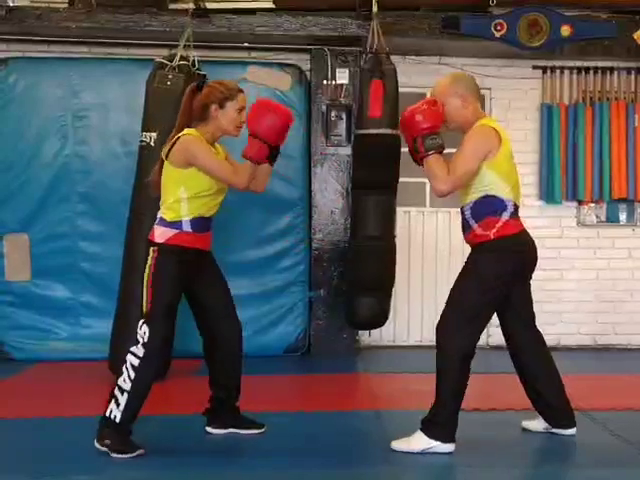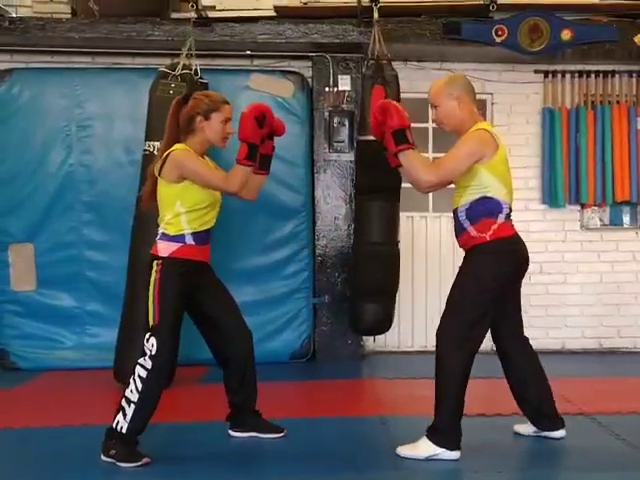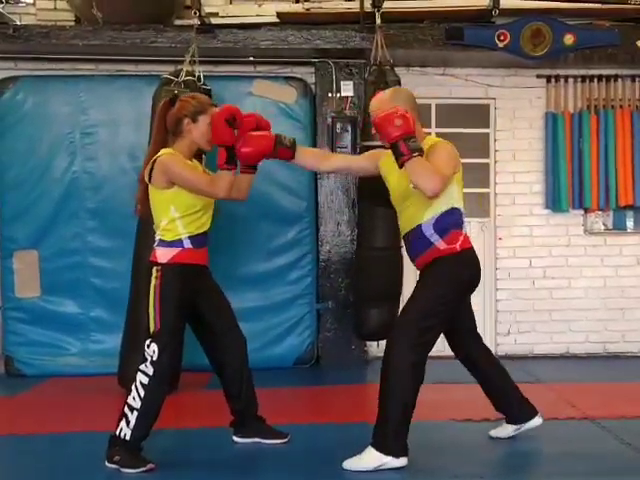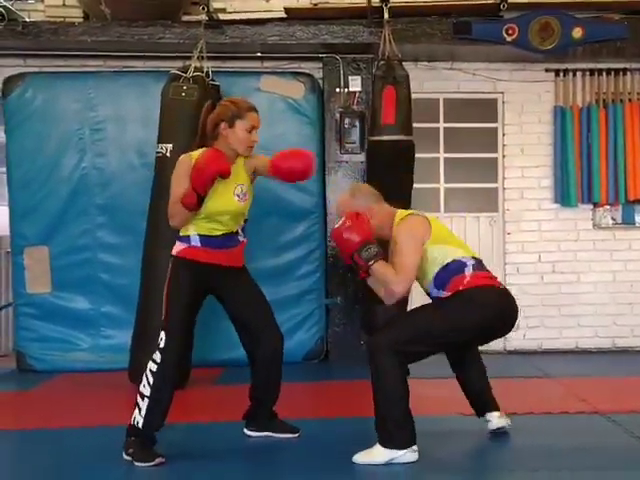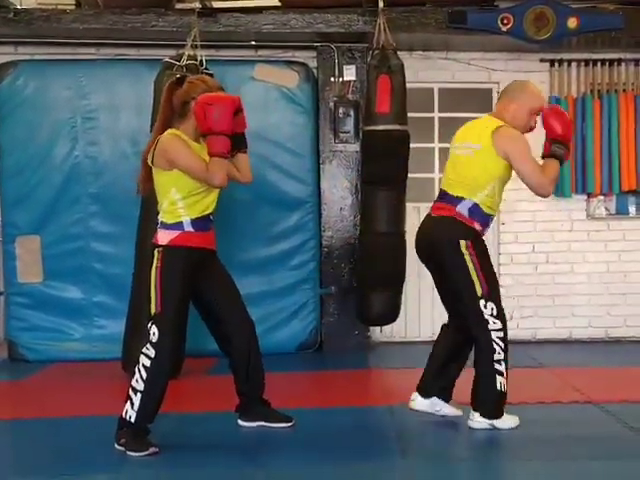
dt=1s
person 1, frame 1
left shoulder: (216, 149)
right shoulder: (189, 142)
left elbow: (256, 184)
right elbow: (238, 181)
left wrist: (270, 146)
right wrist: (260, 137)
left hip: (199, 252)
right hip: (170, 252)
left knee: (227, 331)
right knee: (154, 341)
left ankle: (223, 413)
right ankle: (113, 429)
person 1, frame 2
left shoulder: (204, 162)
right shoulder: (179, 156)
left elbow: (249, 192)
right elbow: (232, 185)
left wrist: (264, 148)
right wrist: (249, 143)
left hip: (199, 266)
right hip: (171, 267)
left knee: (238, 338)
right knee: (159, 354)
left ankle: (244, 417)
right ankle: (118, 440)
person 1, frame 3
left shoulder: (192, 164)
right shoulder: (167, 162)
left elbow: (239, 192)
right elbow: (220, 190)
right wrist: (227, 145)
left hip: (197, 269)
right hip: (171, 271)
left knee: (232, 344)
right knee: (161, 358)
left ankle: (247, 422)
right ankle: (122, 446)
person 1, frame 4
left shoulder: (249, 163)
right shoulder: (190, 162)
left elbow: (279, 164)
right elbow: (177, 221)
left wrist: (296, 161)
right wrist: (200, 186)
left hip: (231, 267)
right hip: (191, 262)
left knee: (269, 340)
right knee: (171, 349)
left ankle: (261, 417)
right ankle: (139, 437)
person 1, frame 5
left shoulder: (201, 144)
right shoulder: (170, 142)
left elbow: (244, 175)
right elbow: (217, 178)
left wrist: (235, 133)
right wrist: (219, 133)
left hip: (204, 251)
right hip: (175, 252)
left knee: (240, 327)
right knee: (164, 339)
left ankle: (252, 406)
right ankle: (130, 429)
person 2, frame 1
left shoulder: (482, 133)
right shoulder: (485, 135)
left elbow: (444, 186)
right elbow: (448, 181)
left wrist: (430, 140)
right wrist: (422, 147)
left hip: (497, 250)
right hip: (512, 248)
left knee: (453, 333)
right knee: (523, 332)
left ankle: (438, 432)
right ankle: (559, 417)
person 2, frame 2
left shoulder: (478, 137)
right shoulder: (474, 140)
left elbow: (429, 177)
right elbow: (425, 182)
left wrist: (400, 139)
right wrist: (396, 147)
left hip: (492, 254)
right hip: (501, 253)
left knee: (454, 339)
right knee: (510, 337)
left ankle: (444, 439)
right ankle: (547, 419)
person 2, frame 3
left shoulder: (441, 150)
right shoulder: (386, 158)
left elbow: (432, 187)
right elbow: (327, 162)
left wrist: (405, 144)
right wrist: (276, 145)
left hip: (453, 264)
right hip: (445, 267)
left knee: (404, 345)
right knee: (468, 343)
left ankle: (389, 447)
right ankle: (521, 413)
person 2, frame 4
left shoulder: (408, 225)
right shoulder: (393, 233)
left elbow: (399, 289)
right elbow: (390, 297)
left wrist: (366, 252)
right wrist: (361, 260)
left hip: (477, 305)
right hip: (497, 305)
left knee: (382, 345)
right knee: (457, 344)
left ankle: (397, 443)
right ankle: (491, 412)
person 2, frame 5
left shoulder: (468, 131)
right shoulder: (507, 135)
right elbow: (543, 187)
right wrist: (558, 147)
left hip: (433, 230)
right hip: (457, 234)
left knee: (462, 318)
right knee: (487, 320)
left ankle: (430, 393)
right ankle: (487, 412)
